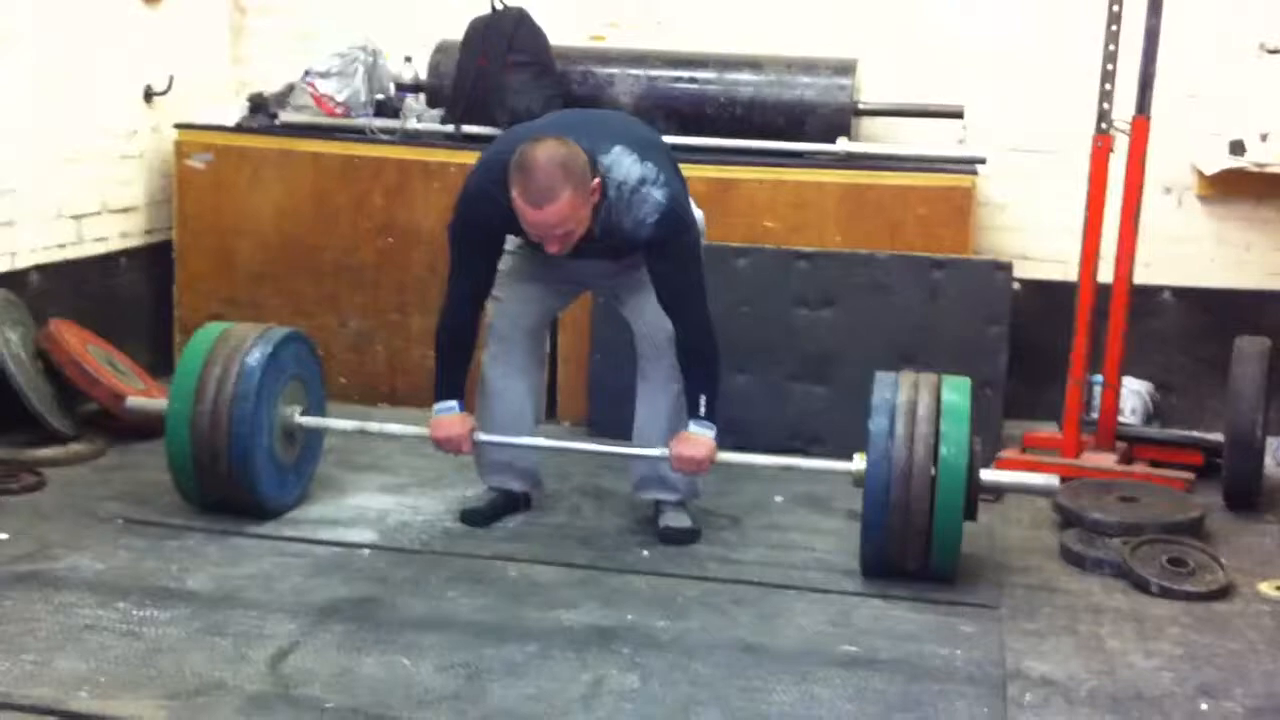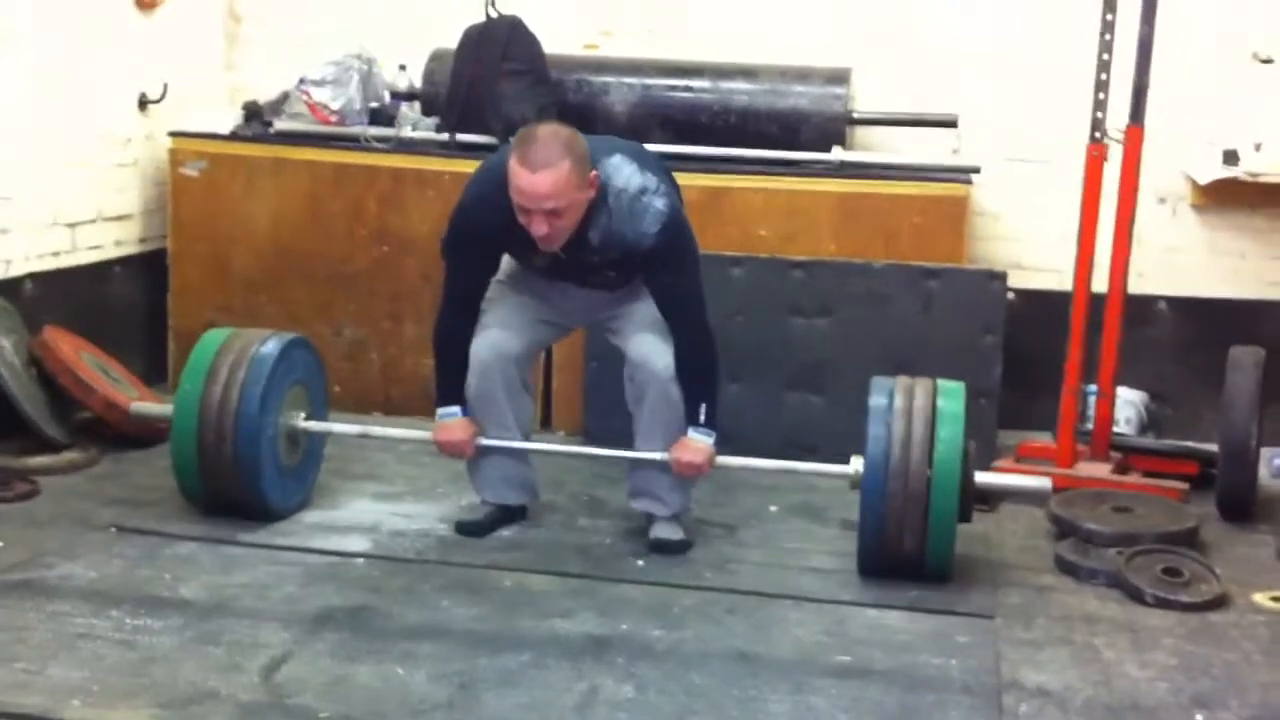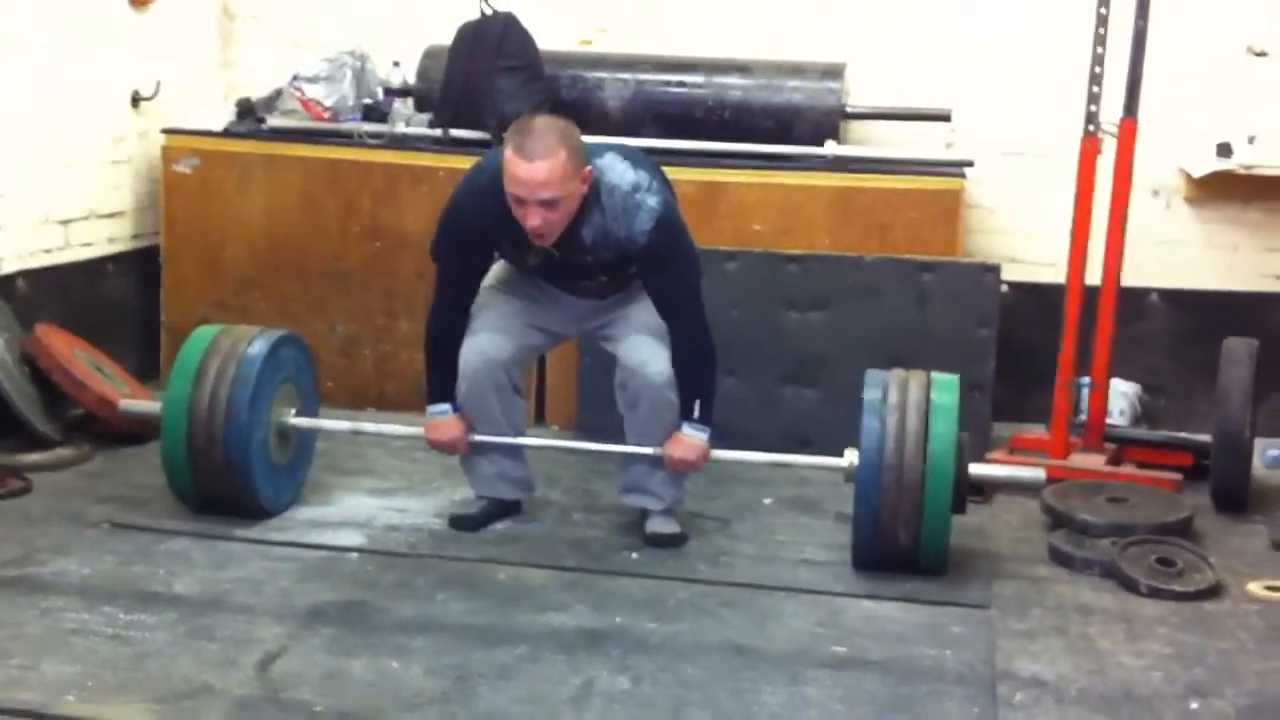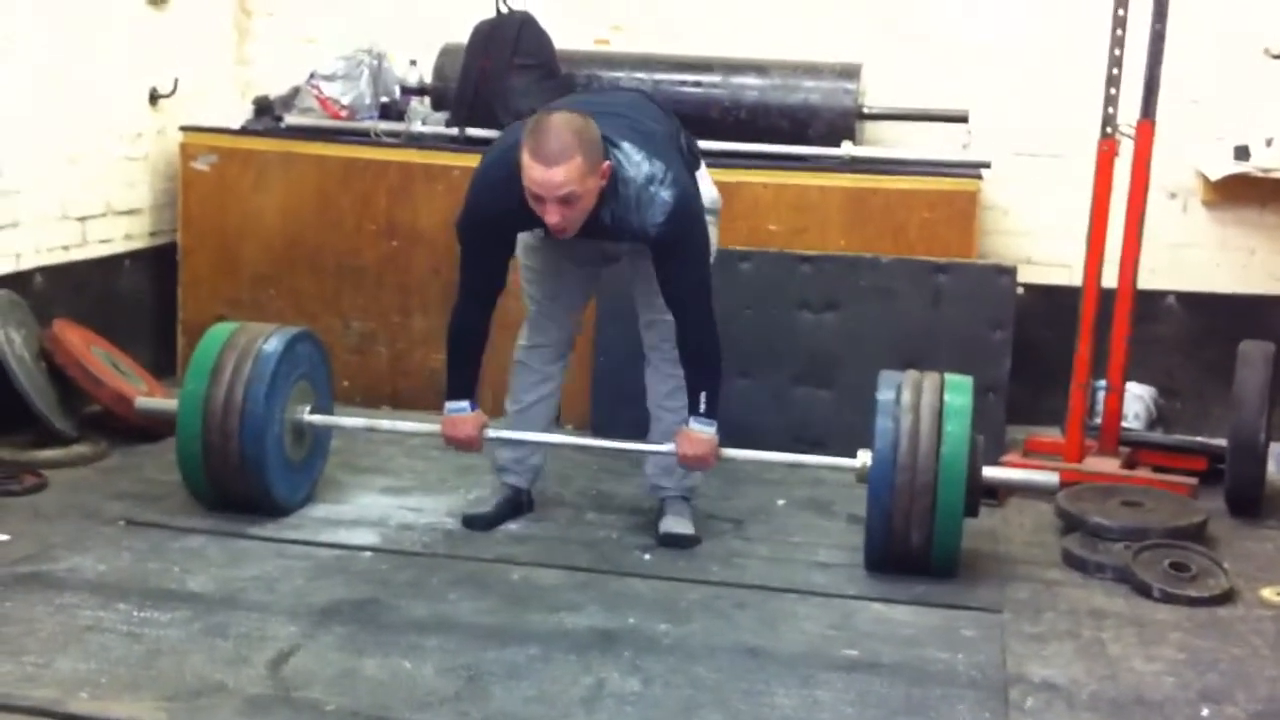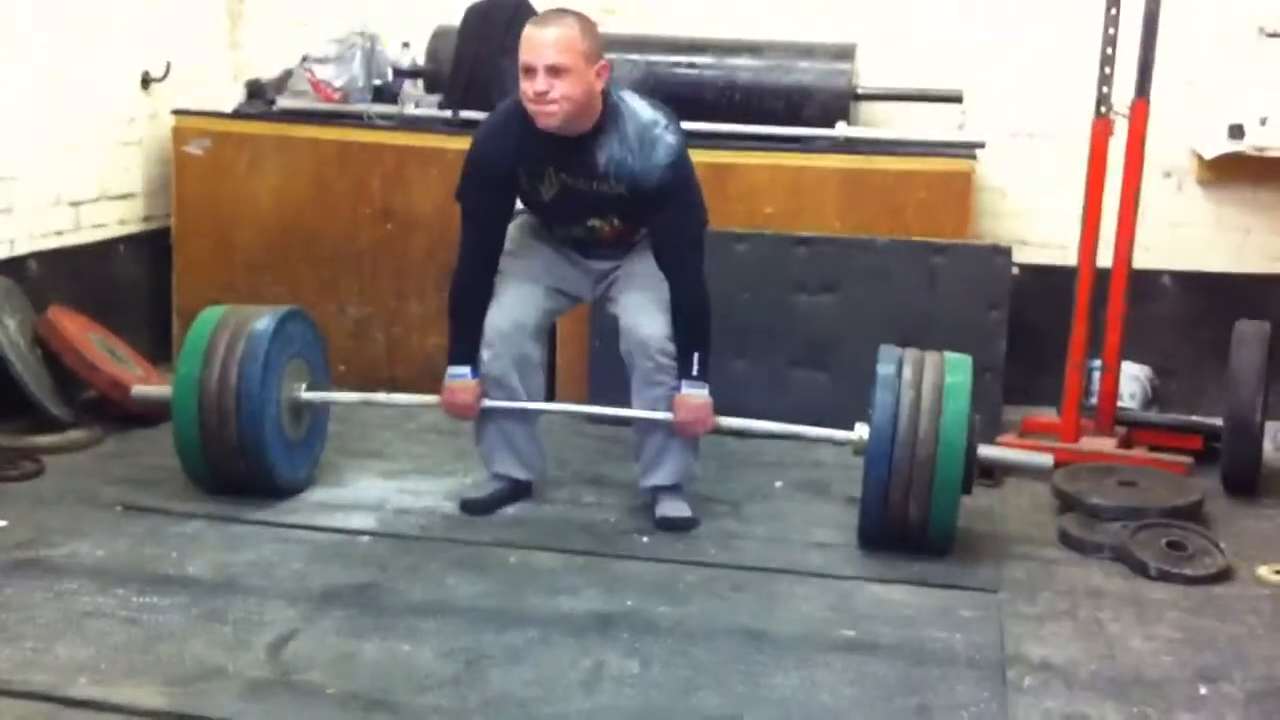
dt=1s
person 1, frame 1
left shoulder: (652, 201)
right shoulder: (487, 189)
left elbow: (689, 314)
right elbow: (465, 297)
left wrist: (701, 424)
right wrist: (447, 403)
left hip: (643, 251)
left knee: (663, 336)
right knee: (508, 330)
left ankle: (667, 494)
right ankle: (508, 482)
person 1, frame 2
left shoulder: (647, 206)
right shoulder: (486, 196)
left elbow: (690, 322)
right elbow: (459, 305)
left wrist: (700, 430)
right wrist: (451, 408)
left hip: (637, 285)
right hip: (538, 279)
left knee: (660, 364)
right knee: (489, 353)
left ankle: (663, 507)
right ankle: (503, 495)
person 1, frame 3
left shoulder: (641, 204)
right shoulder: (478, 195)
left elbow: (687, 317)
right elbow: (450, 303)
left wrist: (695, 426)
right wrist: (441, 405)
left hip: (630, 291)
right hip: (532, 285)
left knee: (655, 371)
right knee: (478, 361)
left ankle: (655, 502)
right ankle: (499, 490)
person 1, frame 4
left shoulder: (664, 193)
right shoulder: (499, 178)
left elbow: (694, 311)
right elbow: (476, 296)
left wrist: (702, 420)
right wrist: (460, 402)
left knee: (669, 335)
right knee: (543, 333)
left ankle: (674, 494)
right ankle: (515, 483)
person 1, frame 5
left shoulder: (652, 142)
right shoulder: (500, 137)
left elbow: (685, 267)
right elbow: (477, 255)
left wrist: (694, 381)
right wrist: (460, 366)
left hip: (640, 248)
right hip: (547, 240)
left knee: (653, 338)
right knee: (504, 329)
left ankle: (666, 485)
right ankle: (511, 472)
